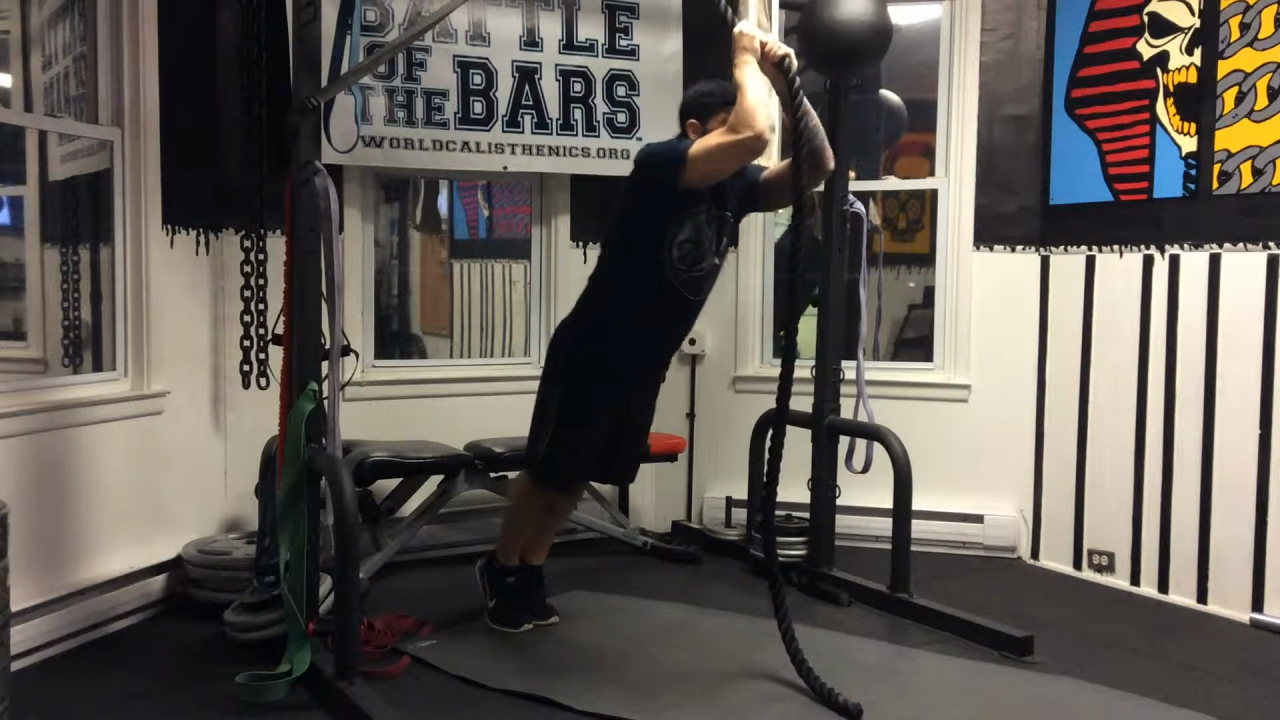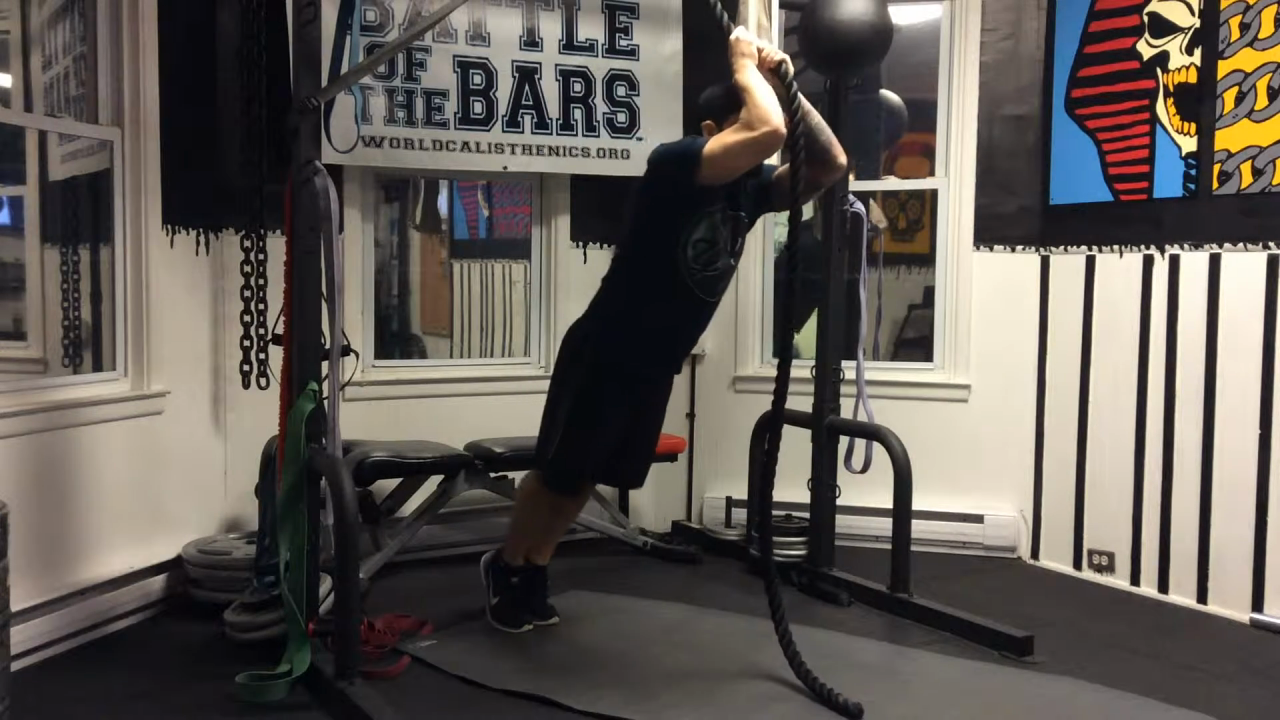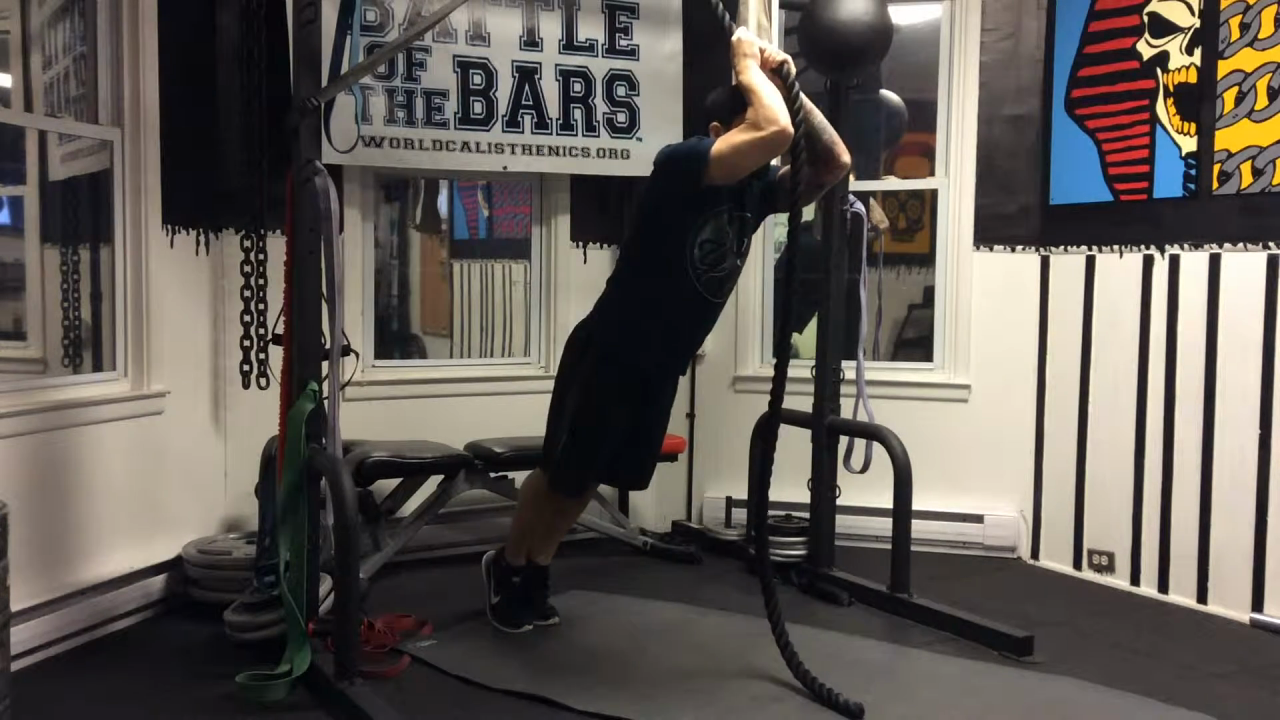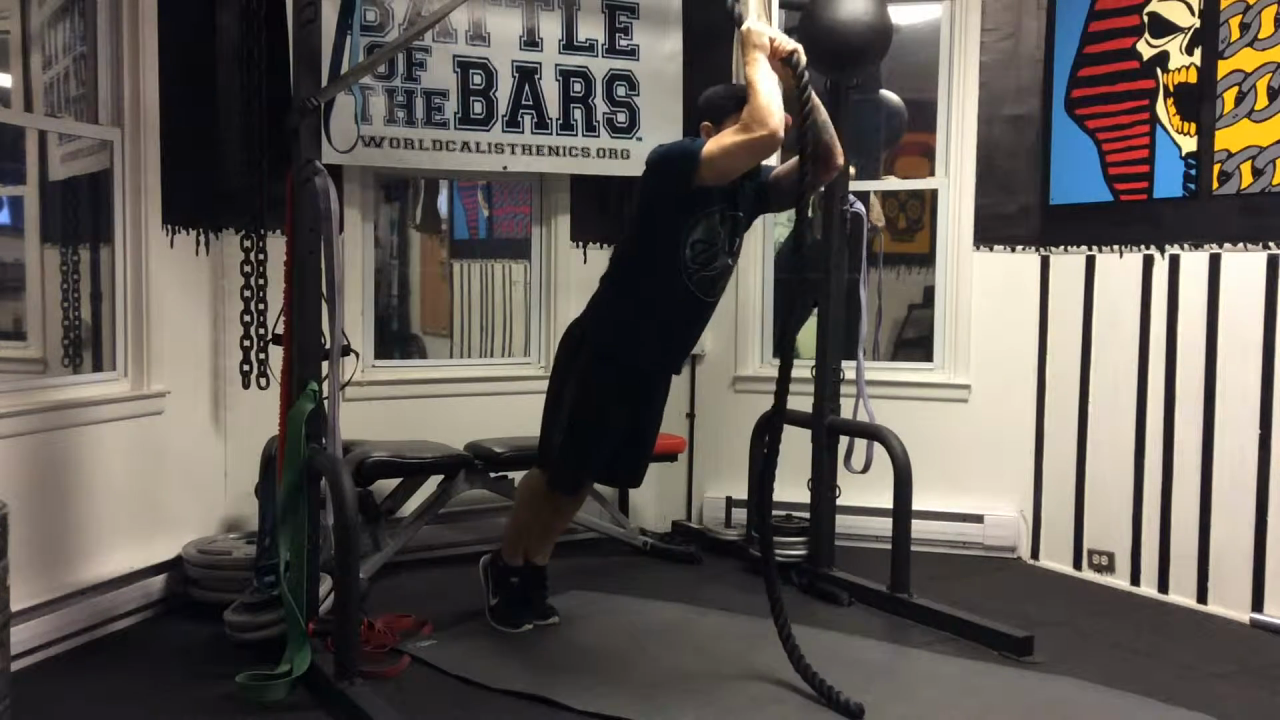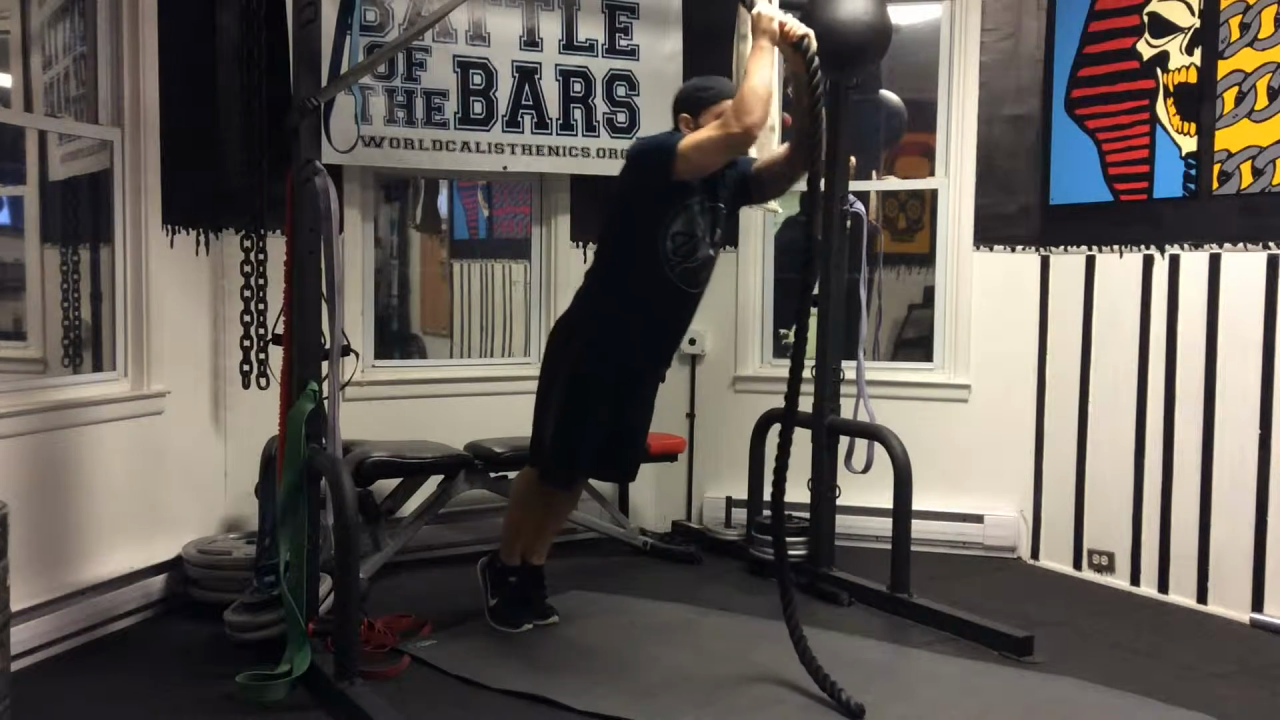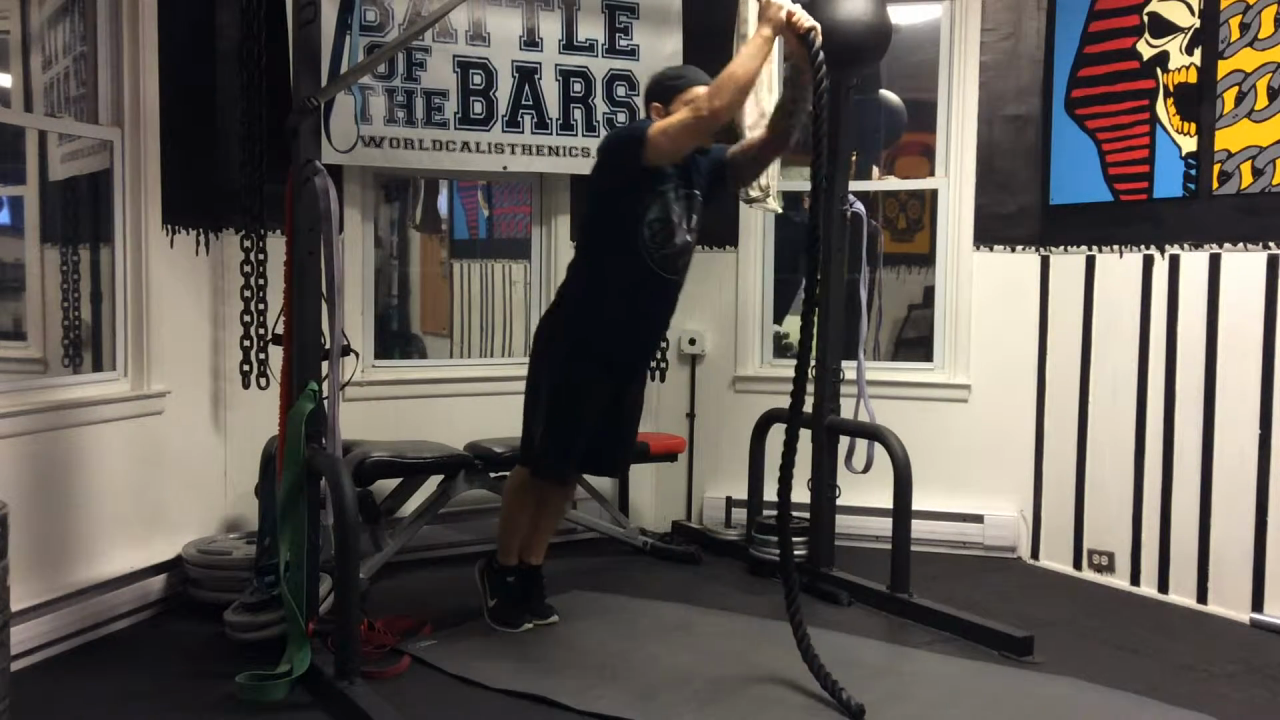
dt=0.2s
person 1, frame 1
left shoulder: (738, 187)
right shoulder: (659, 164)
left elbow: (817, 166)
right elbow: (752, 136)
left wrist: (783, 81)
right wrist: (744, 61)
left hip: (644, 364)
right hip: (591, 353)
left knee: (578, 476)
right knee: (549, 471)
left ankle: (530, 572)
right ankle: (502, 571)
person 1, frame 2
left shoulder: (752, 188)
right shoulder: (674, 164)
left elbow: (830, 163)
right elbow: (769, 132)
left wrist: (781, 83)
right wrist: (744, 66)
left hip: (657, 366)
right hip: (603, 355)
left knee: (586, 478)
right knee: (558, 473)
left ankle: (533, 572)
right ankle: (507, 569)
person 1, frame 3
left shoulder: (757, 187)
right shoulder: (680, 165)
left elbow: (833, 163)
right elbow: (776, 133)
left wrist: (785, 83)
right wrist: (747, 67)
left hip: (662, 367)
right hip: (608, 355)
left knee: (589, 478)
right knee: (564, 473)
left ankle: (534, 572)
right ankle: (507, 567)
person 1, frame 4
left shoulder: (750, 187)
right shoulder: (672, 165)
left elbow: (826, 163)
right elbow: (765, 135)
left wrist: (793, 78)
right wrist: (755, 57)
left hip: (655, 365)
right hip: (602, 353)
left knee: (586, 477)
right knee: (560, 471)
left ankle: (533, 572)
right ankle: (505, 568)
person 1, frame 5
left shoulder: (728, 180)
right shoulder: (652, 158)
left elbow: (803, 157)
right elbow: (741, 128)
left wrist: (801, 70)
left hip: (645, 360)
right hip: (590, 349)
left knee: (580, 473)
right knee: (552, 467)
left ankle: (531, 572)
right ankle: (503, 570)
person 1, frame 6
left shoulder: (702, 167)
right shoulder: (626, 149)
left elbow: (773, 141)
right elbow: (712, 110)
left wrist: (799, 63)
left hip: (631, 351)
right hip: (576, 343)
left knee: (572, 468)
right knee: (543, 463)
left ankle: (530, 573)
right ankle: (500, 572)
